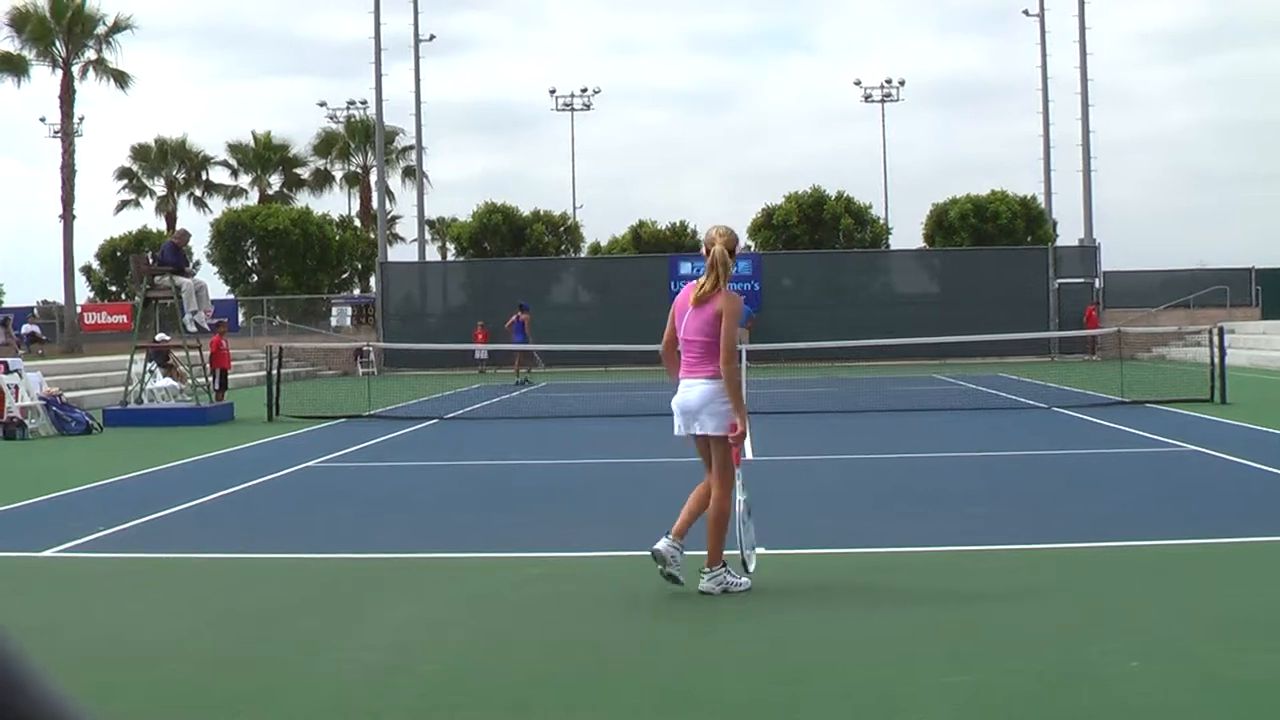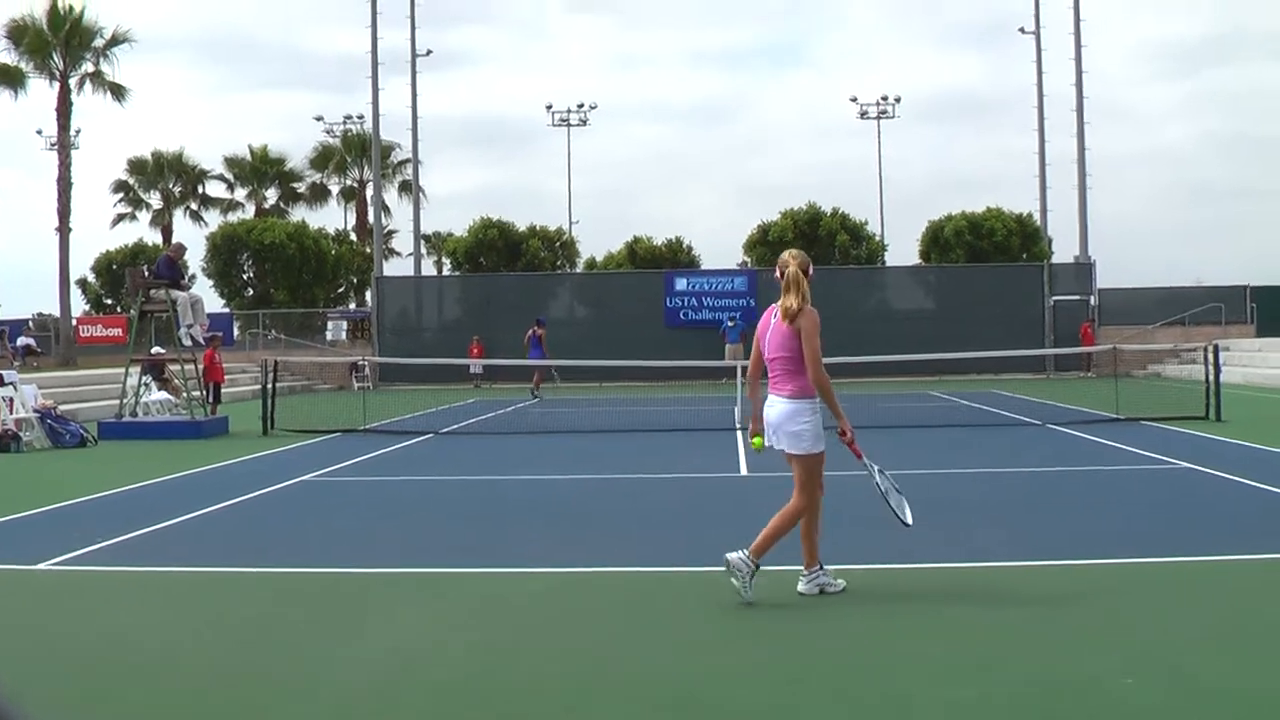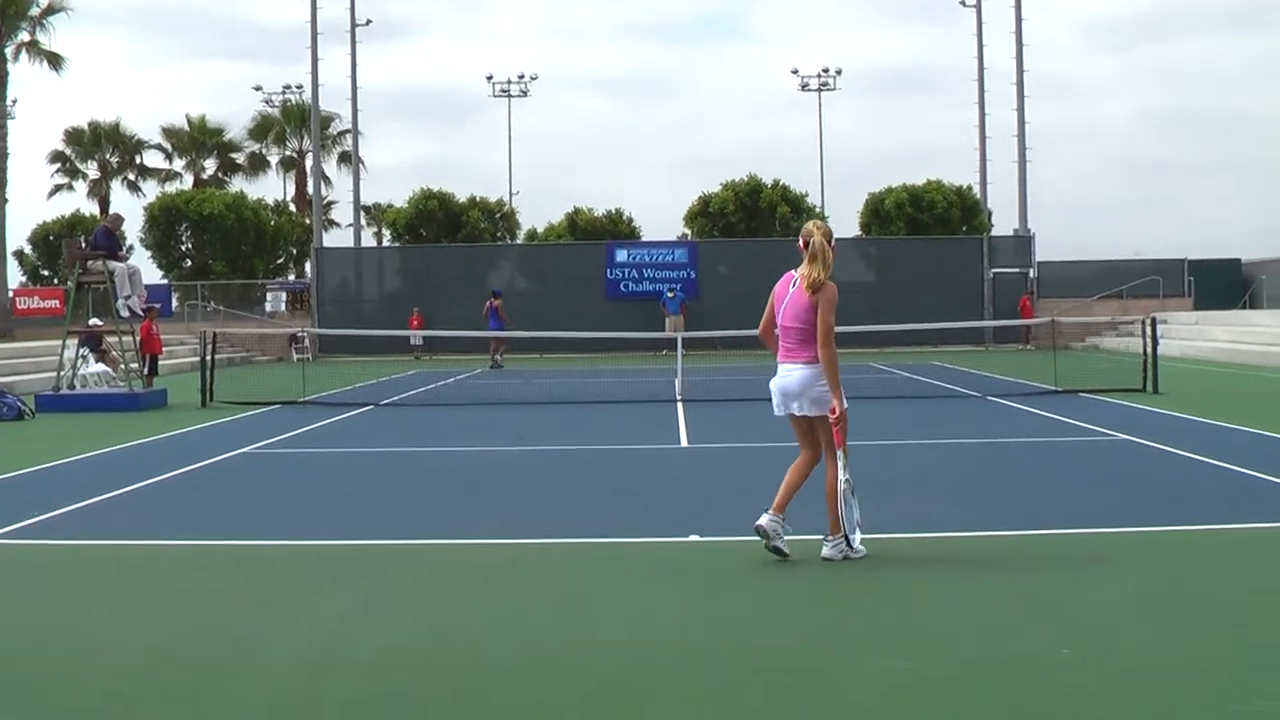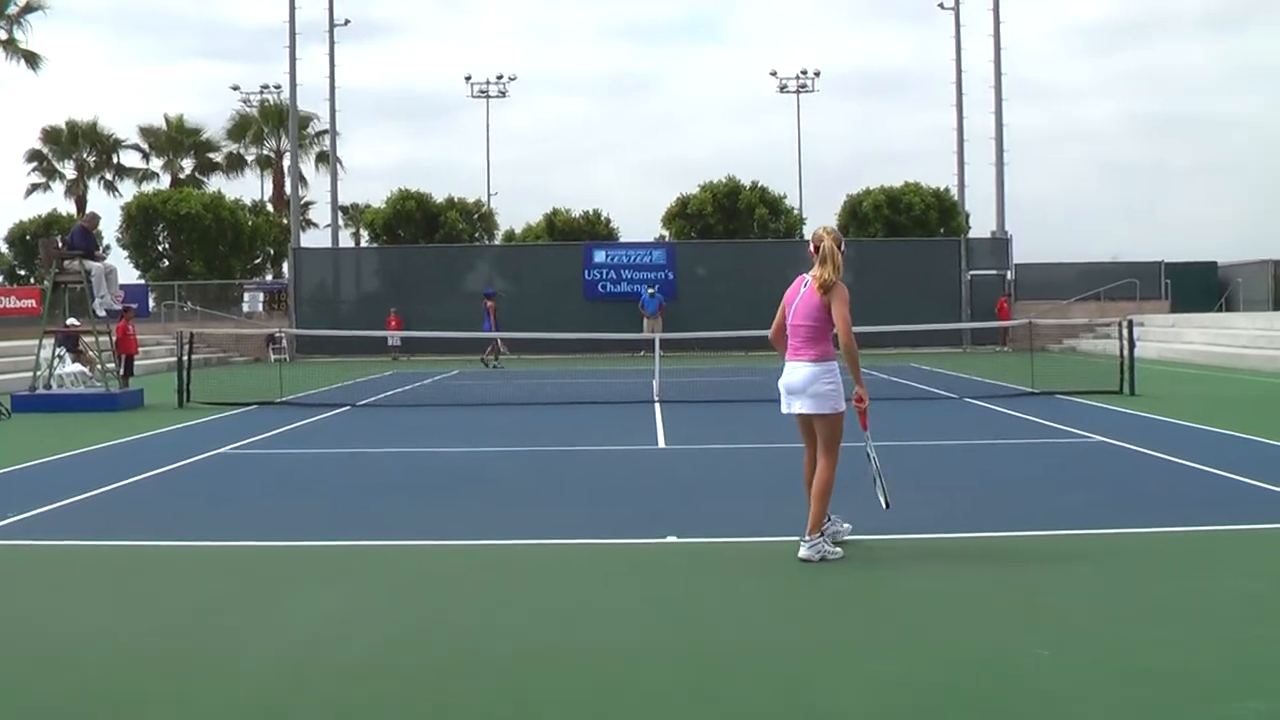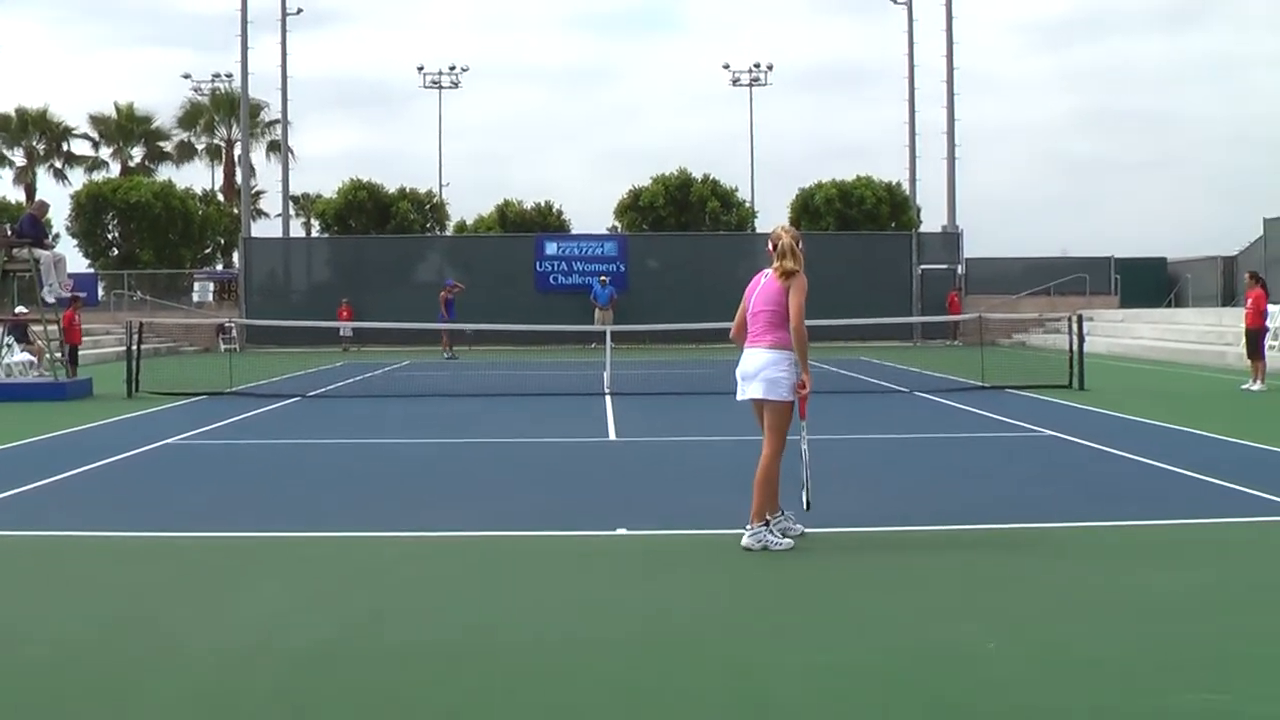
dt=0.5s
person 1, frame 1
left shoulder: (685, 295)
right shoulder: (728, 299)
left elbow: (668, 350)
right elbow: (727, 362)
right wrist: (740, 412)
left hip: (687, 393)
right hip: (715, 393)
left knee: (714, 479)
right knee: (724, 484)
left ankle: (672, 542)
right ankle: (714, 570)
person 1, frame 2
left shoulder: (767, 317)
right shoulder: (806, 315)
left elbow: (753, 373)
right elbow: (816, 374)
left wrist: (756, 418)
right wrist: (840, 417)
left hip: (776, 407)
right hip: (799, 410)
left knee: (812, 491)
right knee: (804, 501)
left ankle: (812, 572)
right ankle: (747, 558)
person 1, frame 3
left shoulder: (783, 282)
right shoulder: (825, 289)
left elbow: (764, 332)
right elbow: (825, 346)
right wrist: (837, 395)
left hip: (785, 377)
right hip: (814, 377)
left knee: (809, 453)
right knee: (834, 457)
left ankle: (773, 516)
right ankle: (834, 540)
person 1, frame 4
left shoulder: (796, 285)
right shoulder: (834, 289)
left elbow: (775, 335)
right elbow: (846, 339)
right wrist: (859, 384)
left hip: (792, 374)
right hip: (820, 374)
left knee: (813, 453)
right knee: (827, 458)
left ankle: (822, 522)
right ankle: (812, 540)
person 1, frame 5
left shoulder: (758, 279)
right shoulder: (795, 278)
left elbow: (736, 332)
right elbow: (797, 325)
right wrist: (805, 370)
left hip: (750, 362)
right hip: (776, 362)
left knee: (772, 445)
right knee: (772, 448)
left ankle: (774, 516)
right ankle: (755, 528)
